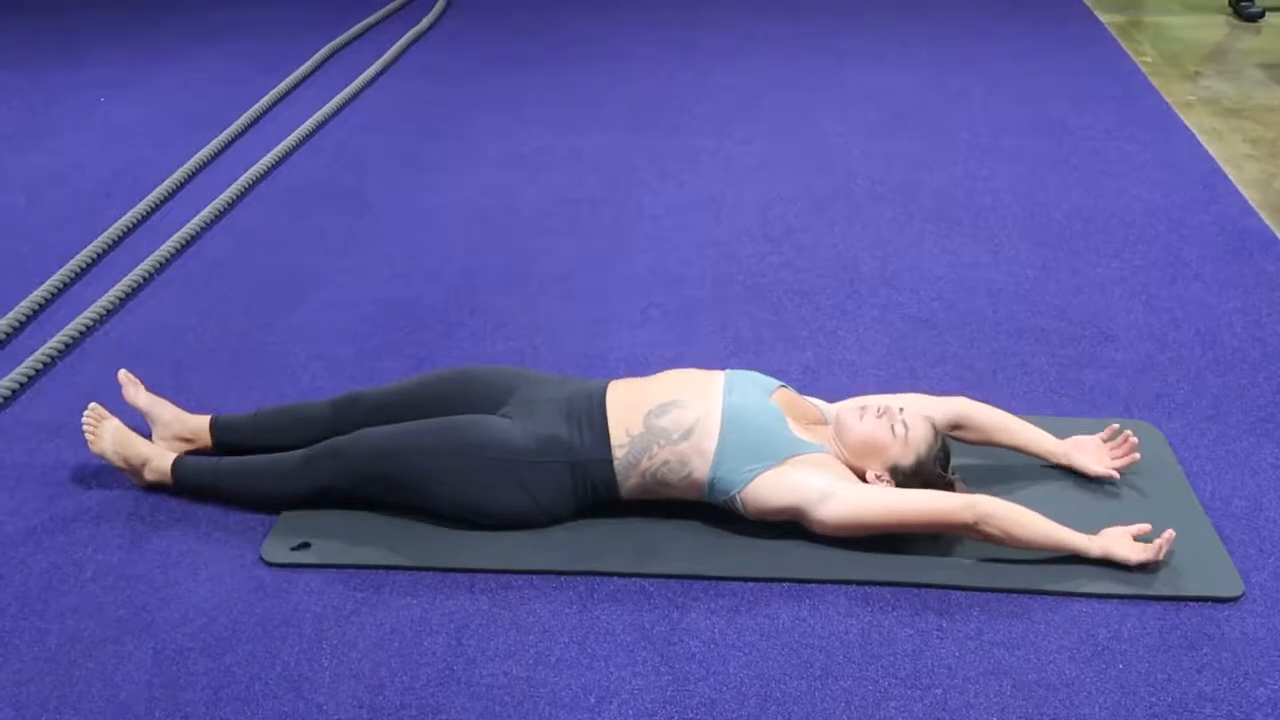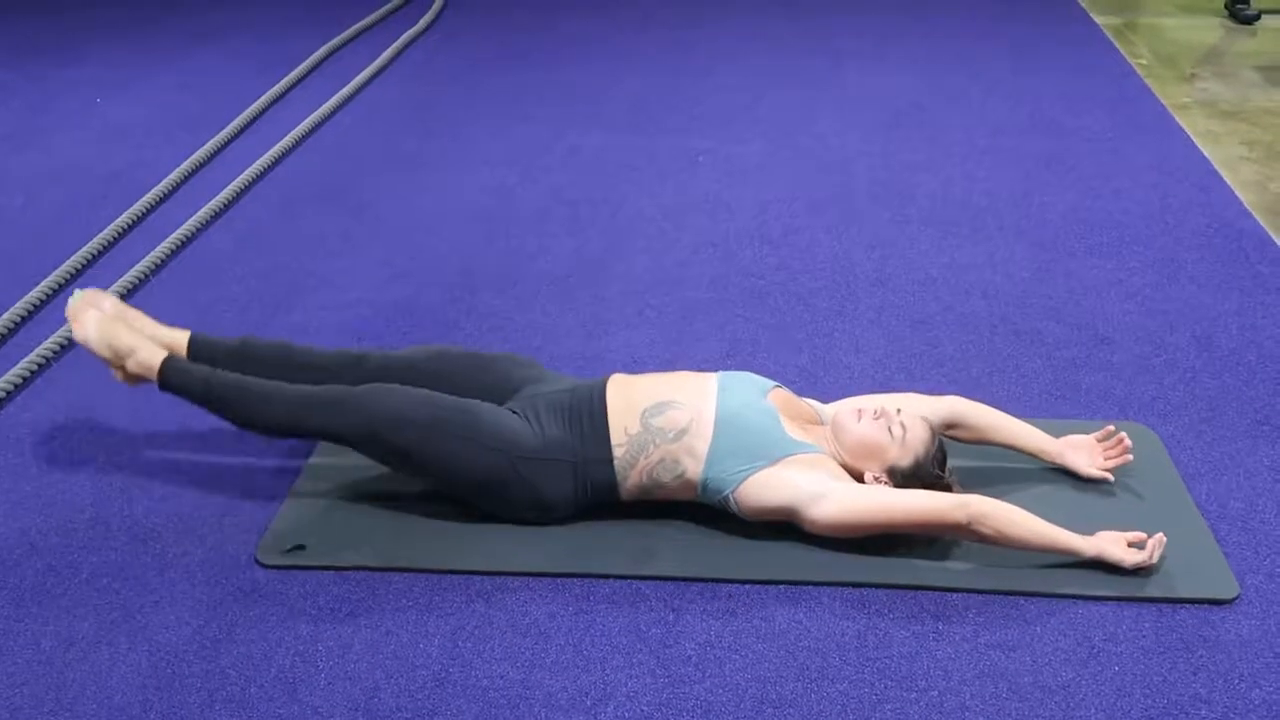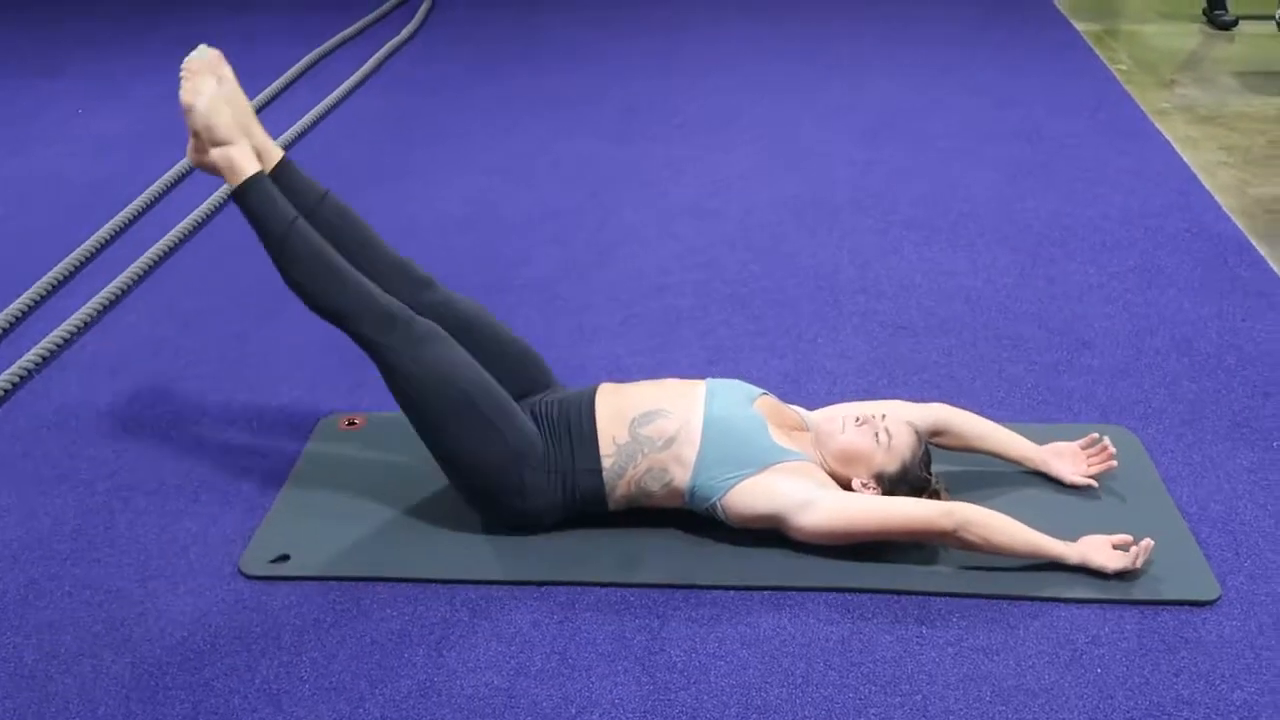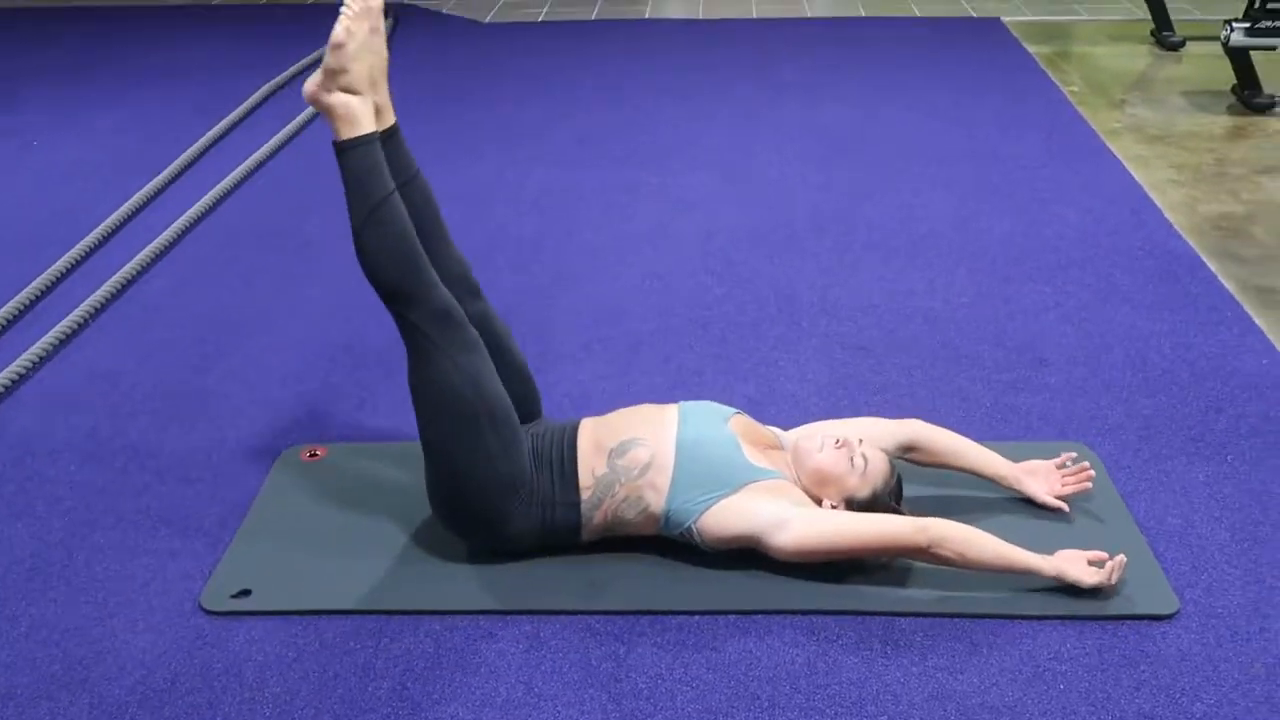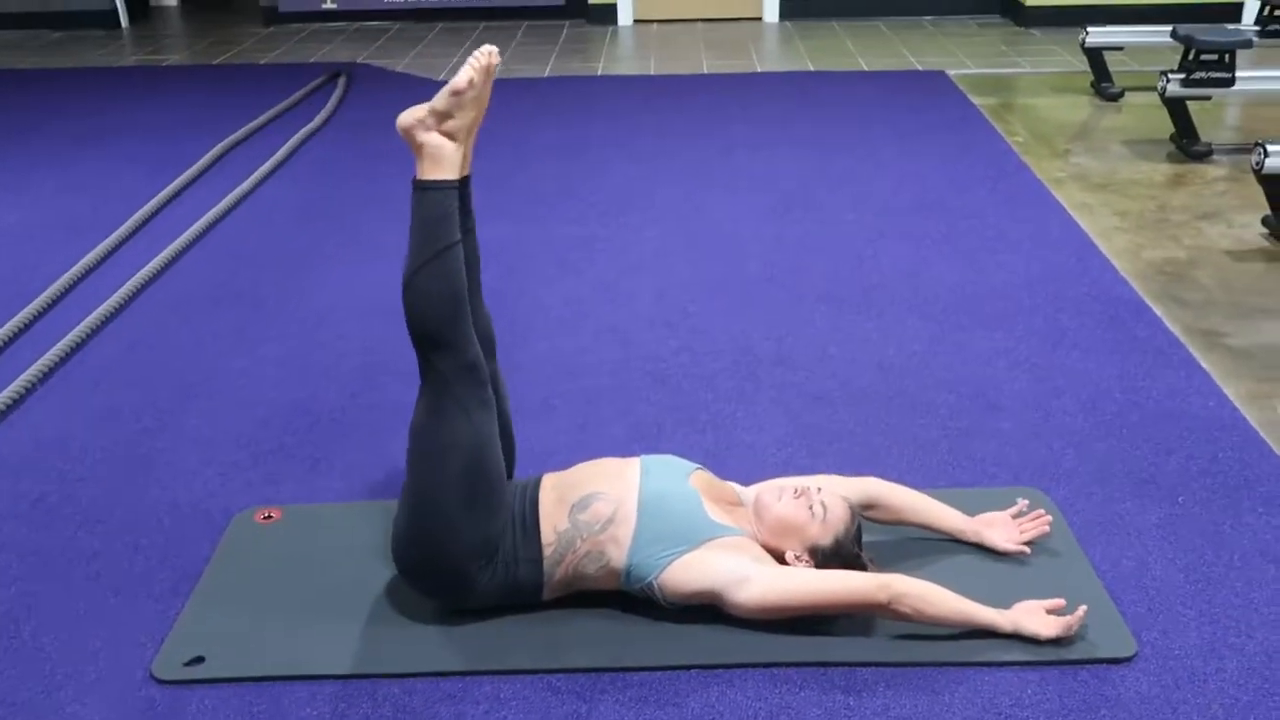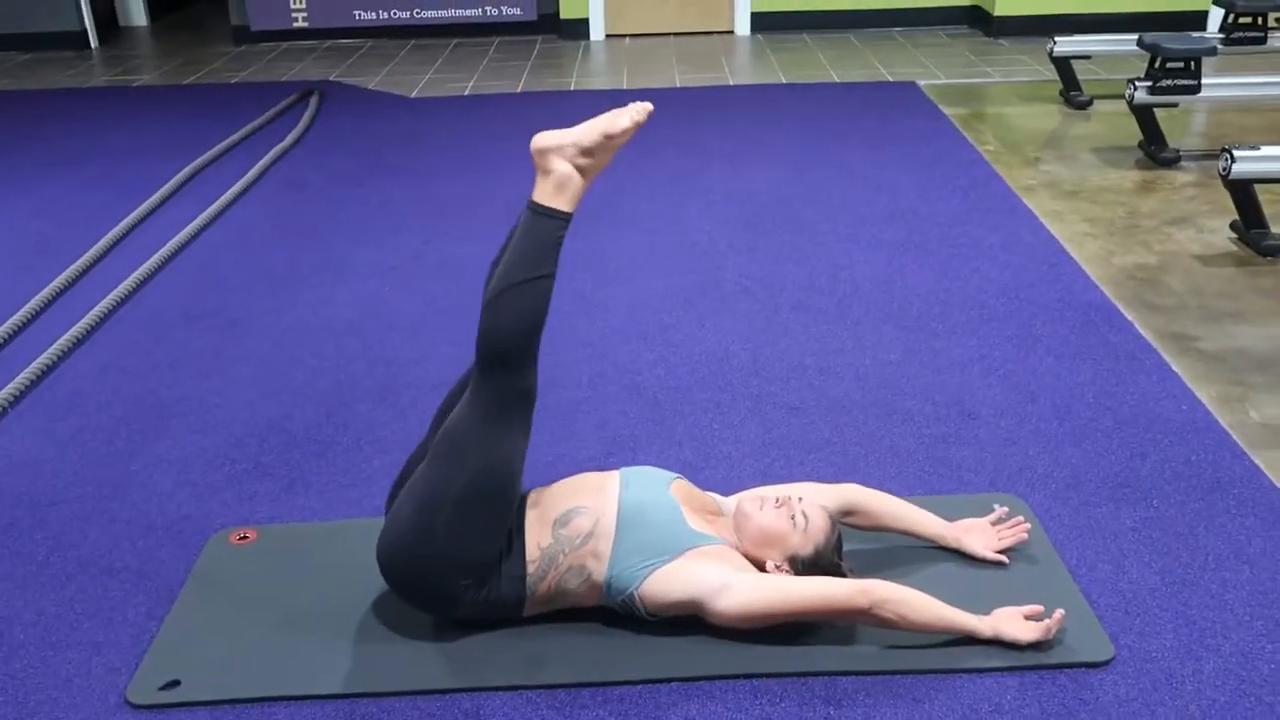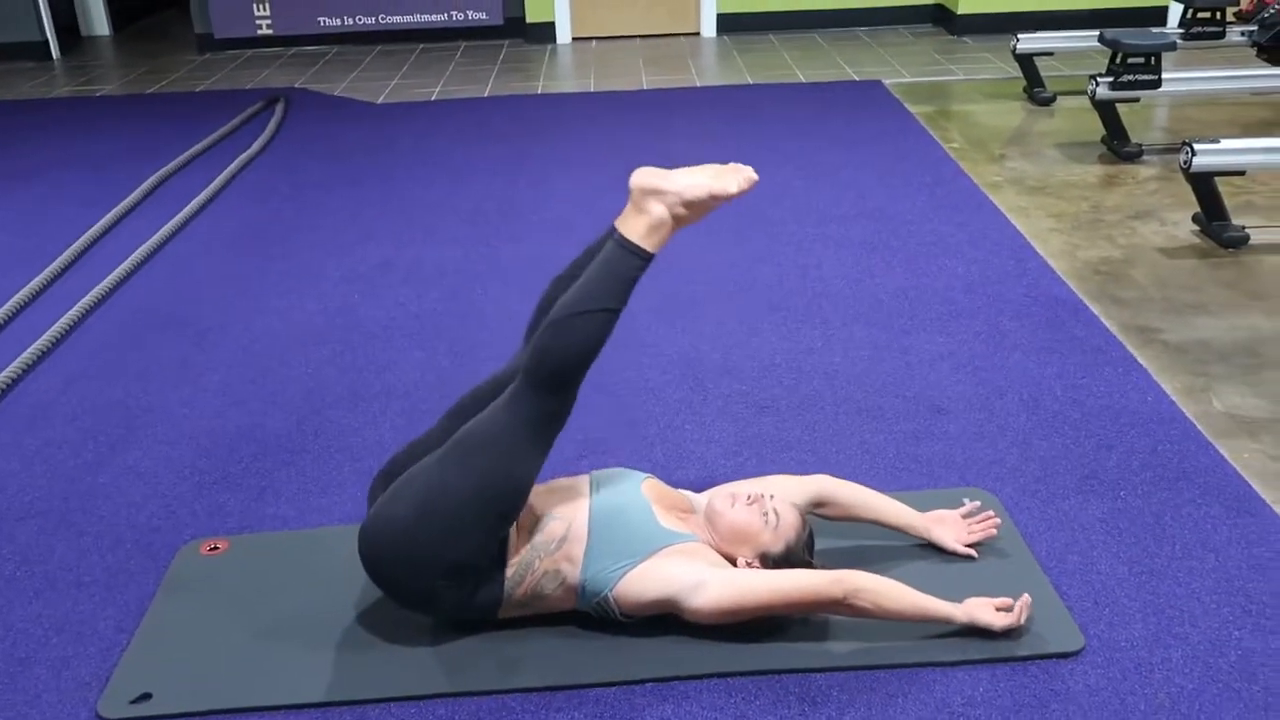
dt=0.7s
person 1, frame 1
left shoulder: (821, 491)
right shoulder: (819, 416)
left elbow: (971, 513)
right elbow: (959, 403)
left wrist: (1097, 544)
right wrist: (1066, 451)
left hip: (548, 469)
right hip: (569, 399)
left knee: (340, 467)
right knee: (362, 409)
left ankle: (164, 470)
right ankle: (194, 428)
person 1, frame 2
left shoulder: (819, 490)
right shoulder: (819, 415)
left elbow: (961, 512)
right elbow: (954, 401)
left wrist: (1092, 547)
right wrist: (1059, 447)
left hip: (547, 465)
right hip: (568, 393)
left knee: (344, 411)
right knee: (366, 371)
left ankle: (154, 364)
right ankle: (171, 344)
person 1, frame 3
left shoulder: (808, 499)
right shoulder: (806, 427)
left elbow: (951, 521)
right elbow: (939, 415)
left wrist: (1072, 554)
right wrist: (1040, 455)
left hip: (532, 477)
right hip: (557, 412)
left knee: (386, 320)
right knee: (414, 295)
left ankle: (240, 164)
right ankle: (255, 150)
person 1, frame 4
left shoulder: (779, 517)
right shoulder: (783, 448)
left elbow: (925, 536)
right elbow: (913, 429)
left wrist: (1050, 568)
right wrist: (1015, 476)
left hip: (506, 503)
right hip: (538, 448)
left knee: (429, 307)
right knee: (455, 294)
left ankle: (354, 114)
person 1, frame 5
left shoulder: (741, 574)
right shoulder: (742, 504)
left elbow: (885, 592)
right elbow: (869, 488)
left wrist: (1007, 620)
right wrist: (972, 527)
left hip: (465, 559)
right hip: (500, 514)
left knee: (454, 358)
left ankle: (440, 153)
person 1, frame 6
left shoulder: (721, 584)
right shoulder: (719, 514)
left elbow: (864, 599)
right elbow: (850, 494)
left wrist: (986, 627)
right wrist: (952, 533)
left hip: (445, 565)
left knee: (505, 369)
person 1, frame 7
left shoulder: (699, 584)
right shoulder: (692, 511)
left elbow: (841, 589)
right elbow: (818, 486)
left wrist: (960, 611)
right wrist: (922, 526)
left hip: (418, 553)
left knee: (549, 382)
